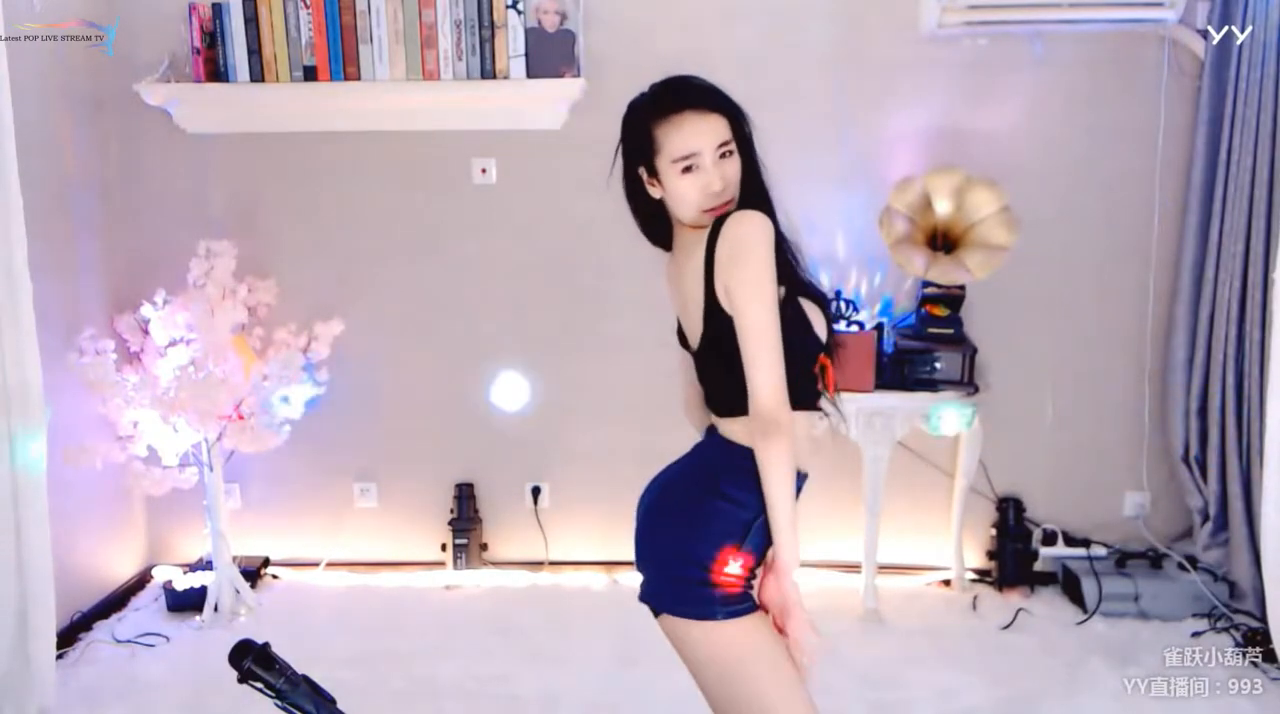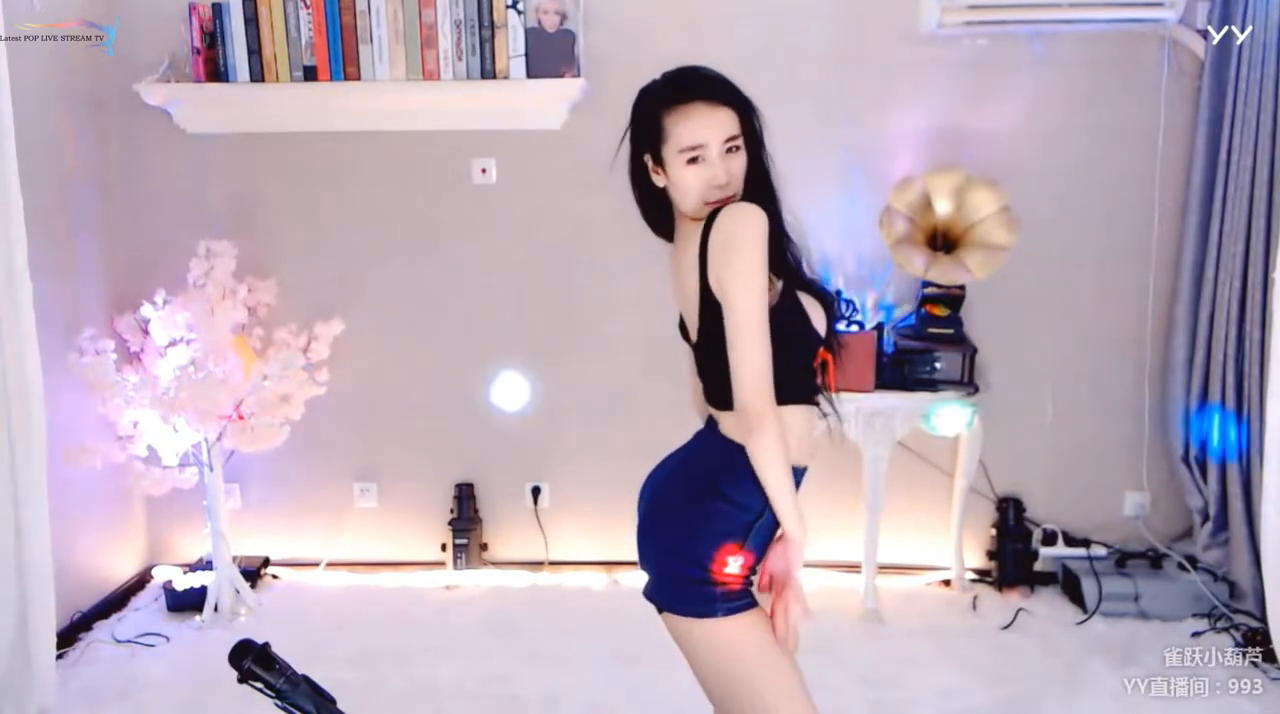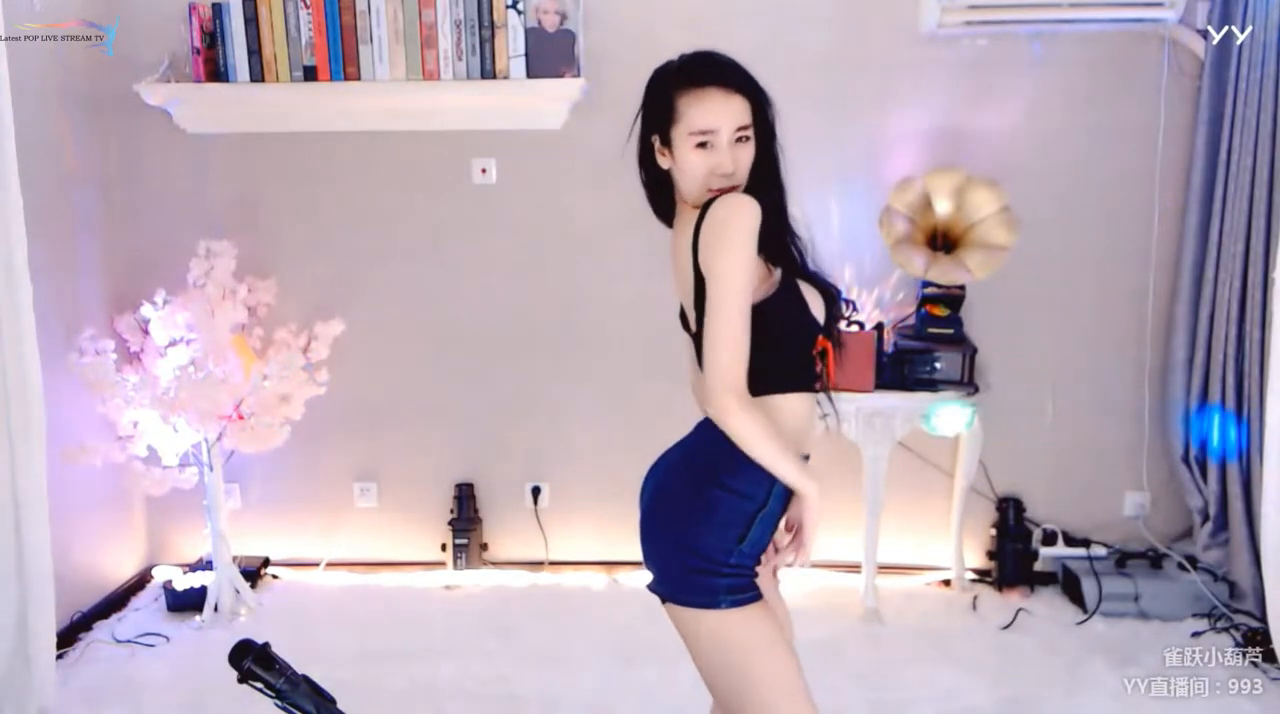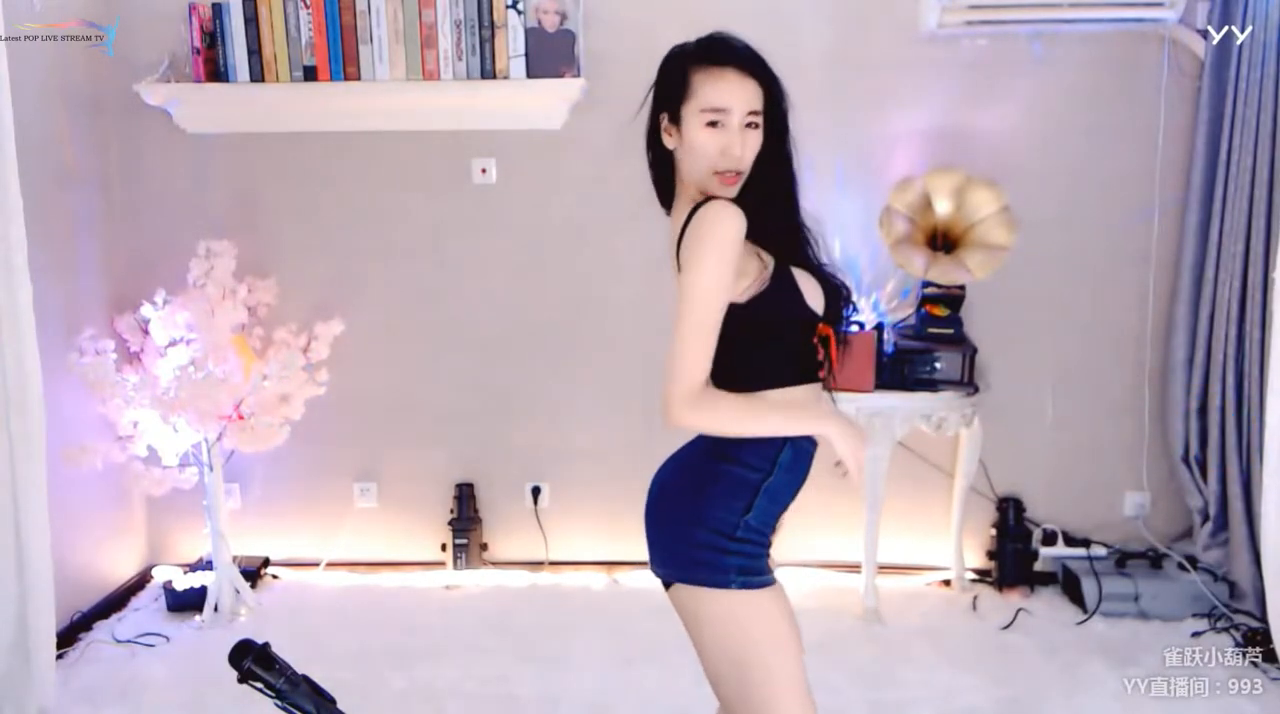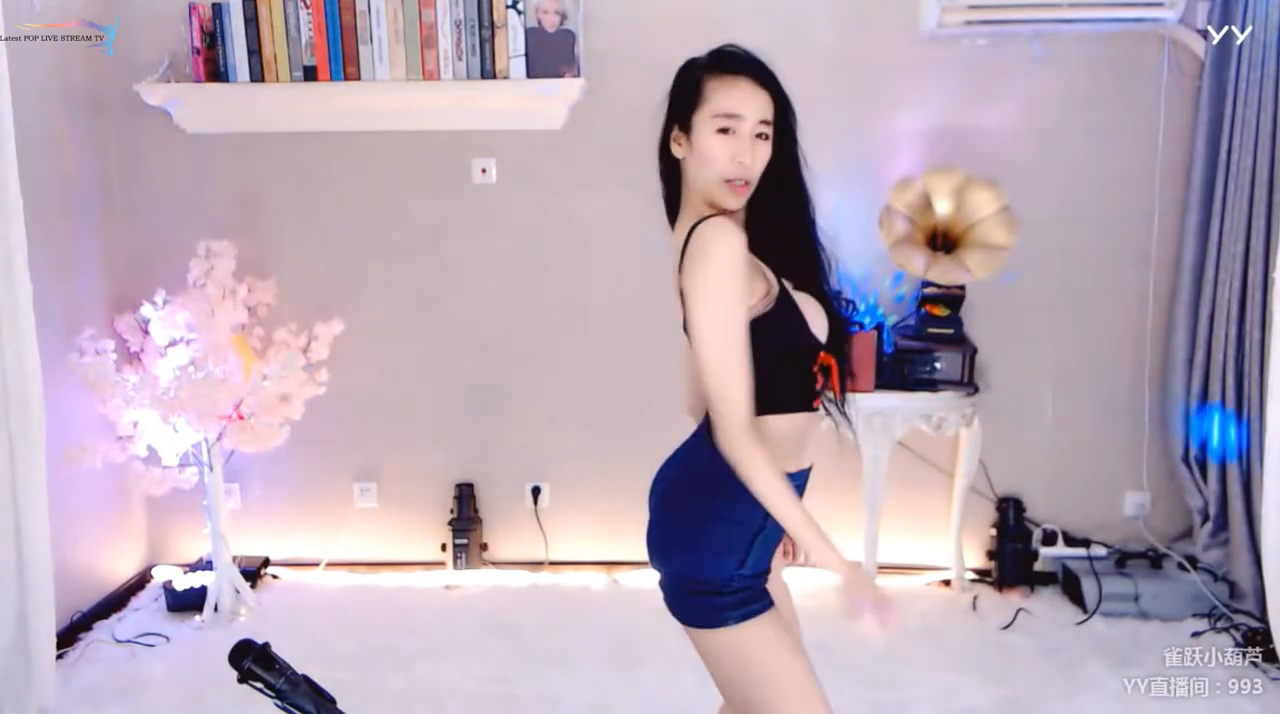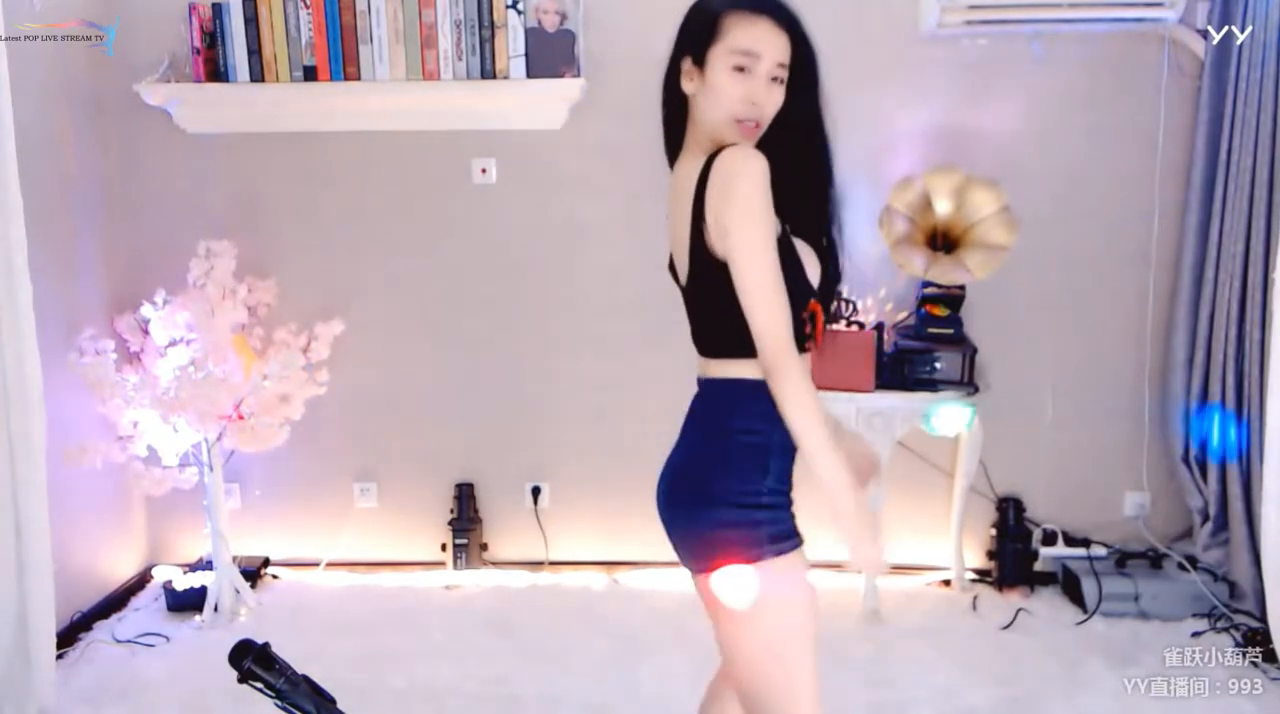
dt=0.2s
person 1, frame 1
left shoulder: (687, 259)
right shoulder: (747, 231)
right elbow: (771, 415)
right wrist: (784, 561)
left hip: (698, 509)
right hip: (707, 537)
person 1, frame 2
left shoulder: (692, 246)
right shoulder: (742, 223)
right elbow: (757, 407)
right wrist: (793, 533)
left hip: (701, 501)
right hip: (709, 529)
person 1, frame 3
left shoulder: (695, 230)
right shoulder: (736, 214)
right elbow: (728, 396)
left wrist: (777, 496)
right wrist: (807, 487)
left hip: (712, 498)
right hip: (711, 519)
person 1, frame 4
left shoulder: (706, 220)
right shoulder: (719, 221)
right elbow: (688, 403)
right wrist: (823, 422)
left hip: (720, 500)
right hip: (716, 516)
person 1, frame 5
left shoulder: (717, 236)
right shoulder: (720, 241)
right elbow: (737, 433)
right wrist: (827, 553)
left hip: (719, 509)
right hip: (716, 531)
person 1, frame 6
left shoulder: (695, 177)
right shoulder: (743, 169)
right elbow: (777, 354)
left wrist: (831, 447)
right wrist: (838, 481)
left hip: (714, 462)
right hip: (737, 478)
